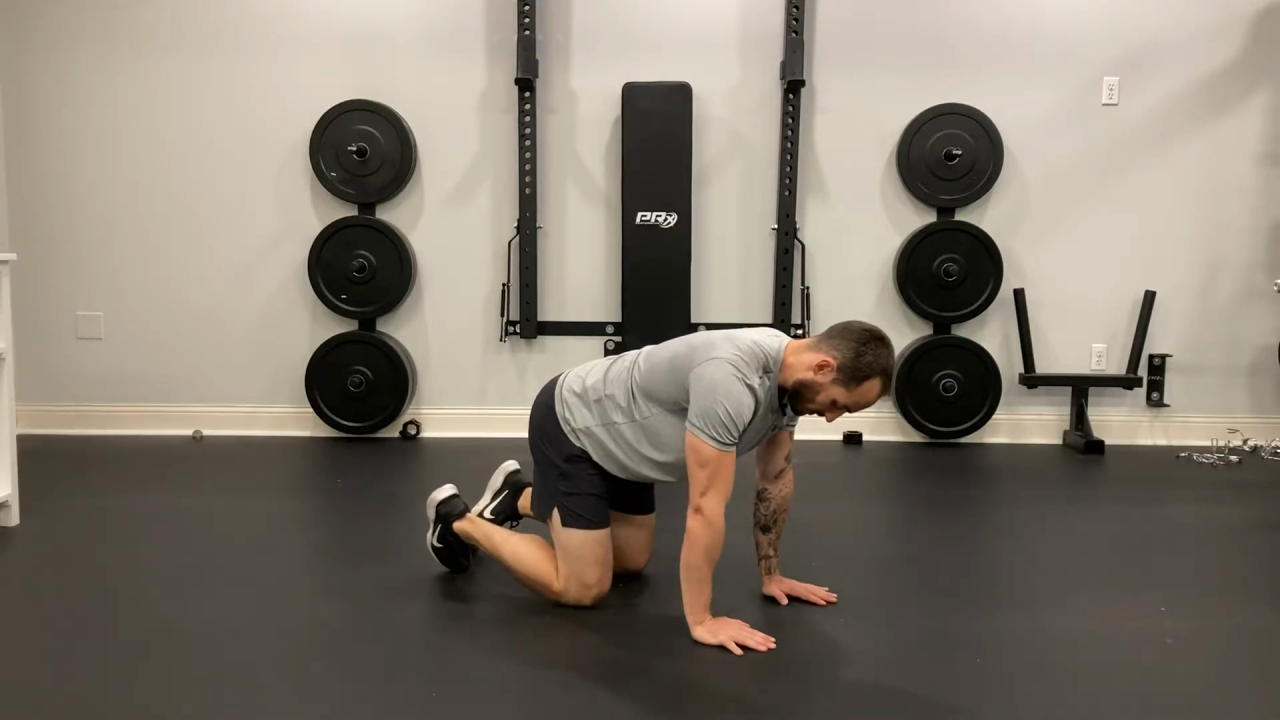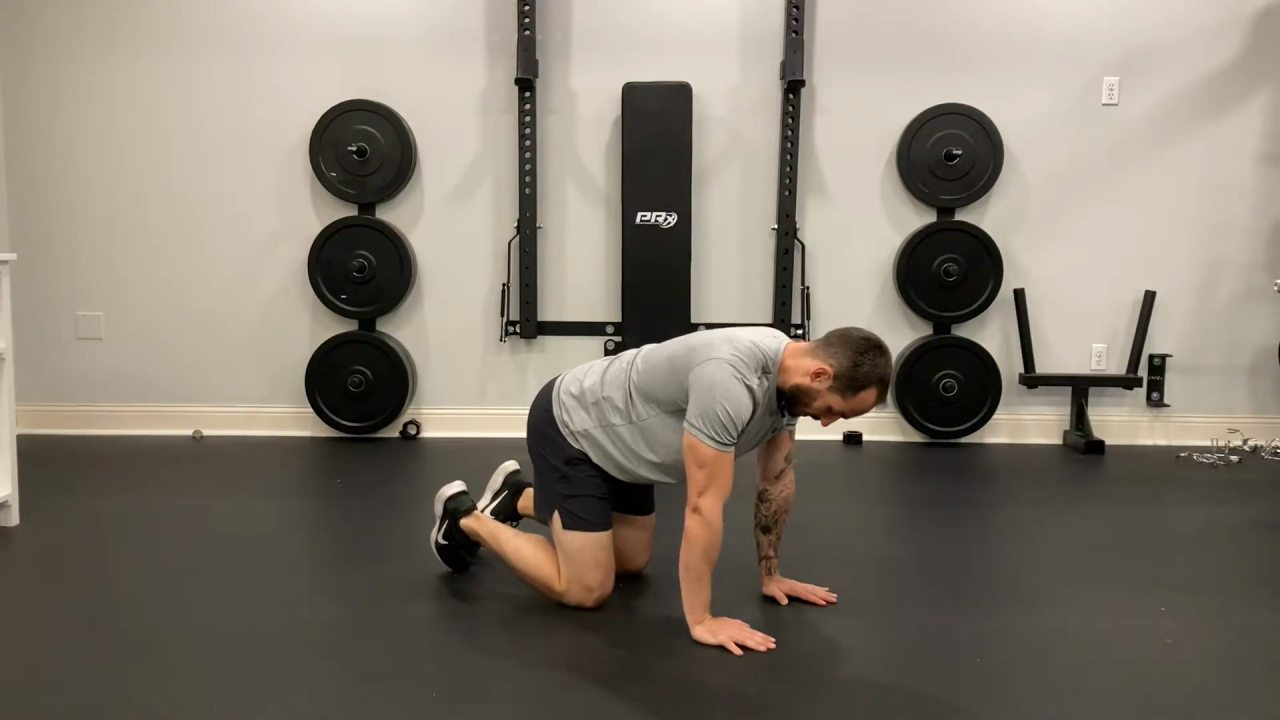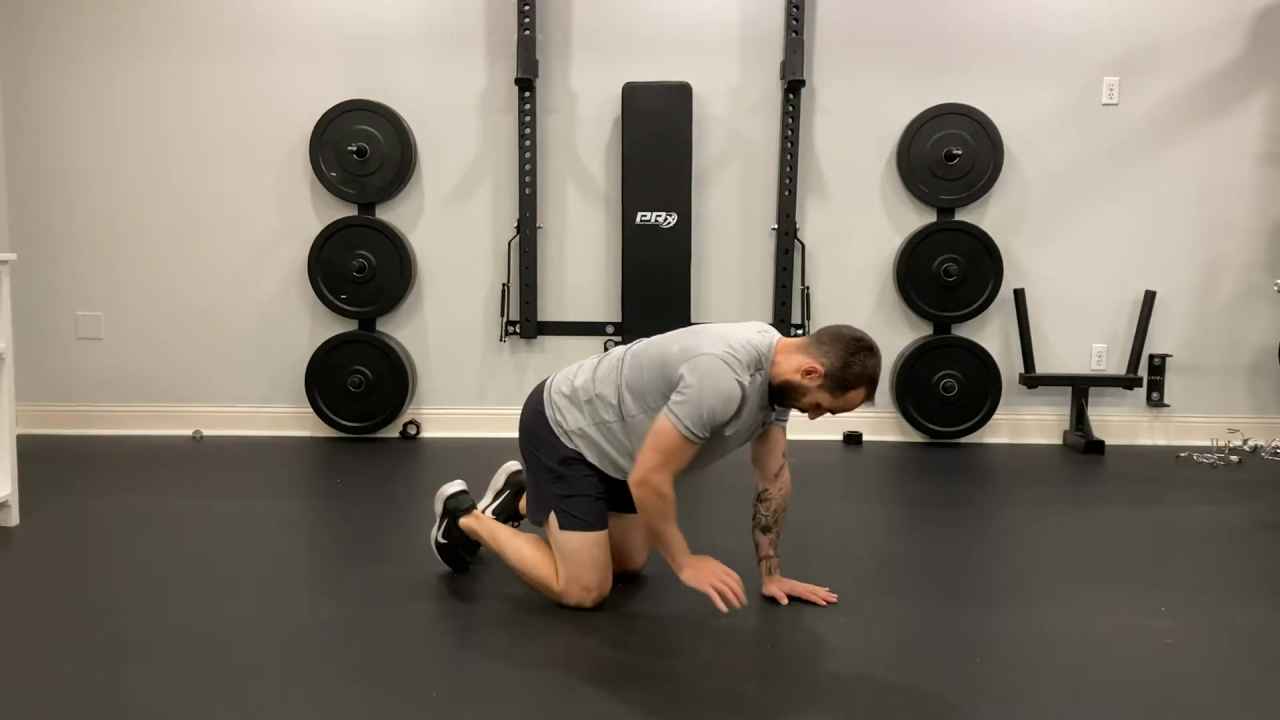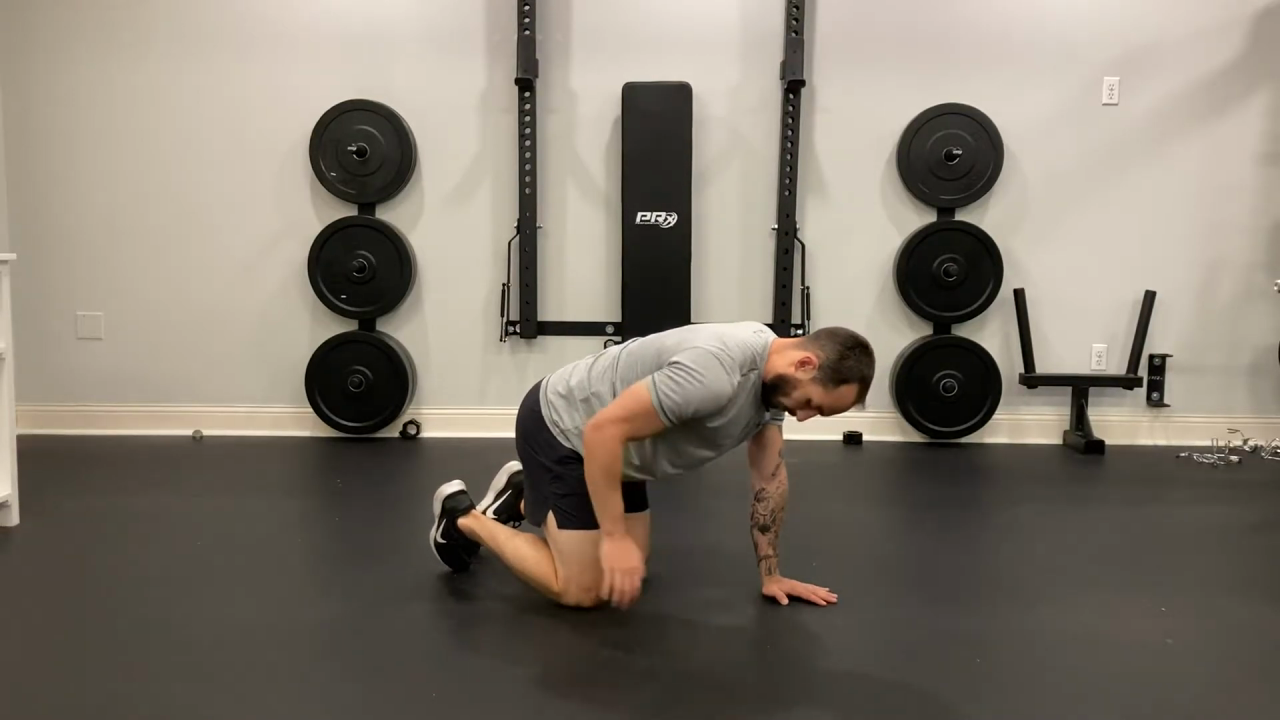
dt=0.5s
person 1, frame 1
left shoulder: (790, 373)
right shoulder: (731, 379)
left elbow: (775, 478)
right elbow: (705, 508)
left wrist: (770, 574)
right wrist: (701, 620)
left hip: (614, 433)
right hip: (571, 424)
left knee: (632, 563)
right knee: (583, 587)
left ankle: (518, 497)
right ankle: (457, 521)
person 1, frame 2
left shoulder: (788, 371)
right shoulder: (730, 380)
left elbow: (776, 480)
right elbow: (703, 507)
left wrist: (770, 574)
right wrist: (700, 620)
left hip: (615, 434)
right hip: (569, 426)
left knee: (631, 562)
right knee: (586, 589)
left ankle: (517, 496)
right ankle: (464, 517)
person 1, frame 3
left shoulder: (777, 368)
right shoulder: (722, 377)
left elbow: (772, 476)
right elbow: (649, 478)
left wrist: (770, 573)
right wrist: (686, 563)
left hip: (606, 437)
right hip: (563, 425)
left knee: (631, 561)
right knee: (584, 588)
left ankle: (523, 495)
right ankle: (464, 516)
person 1, frame 4
left shoulder: (773, 371)
right shoulder: (714, 373)
left elbow: (769, 475)
right elbow: (602, 428)
left wrist: (770, 573)
right wrist: (615, 535)
left hip: (605, 438)
right hip: (560, 424)
left knee: (629, 562)
right knee: (585, 589)
left ankle: (521, 497)
right ankle: (462, 517)
